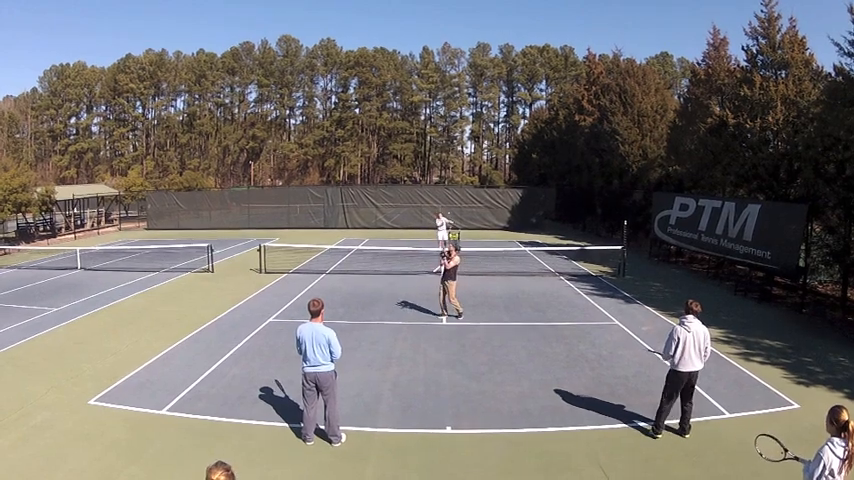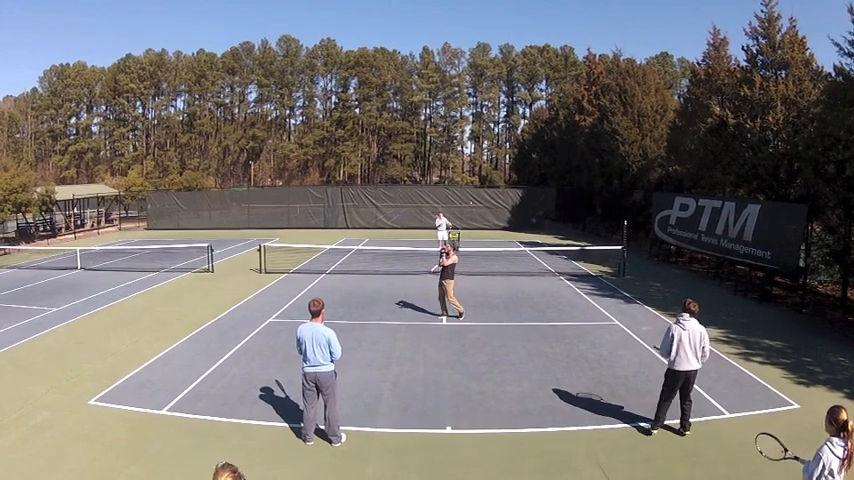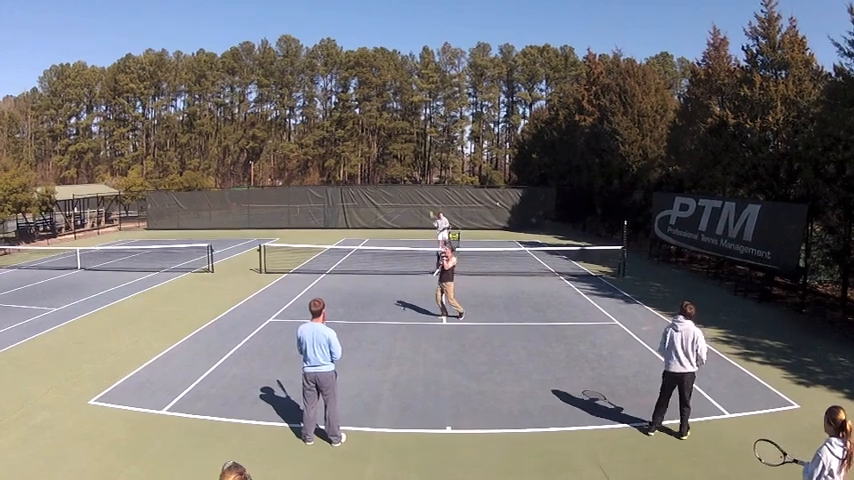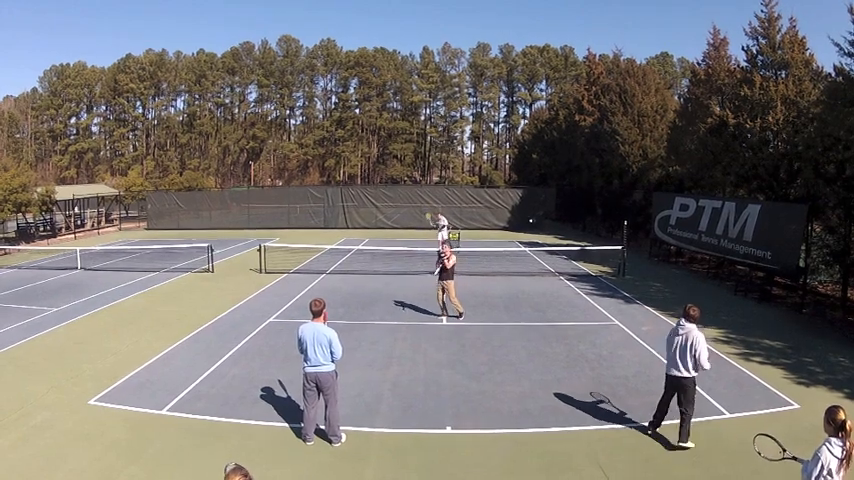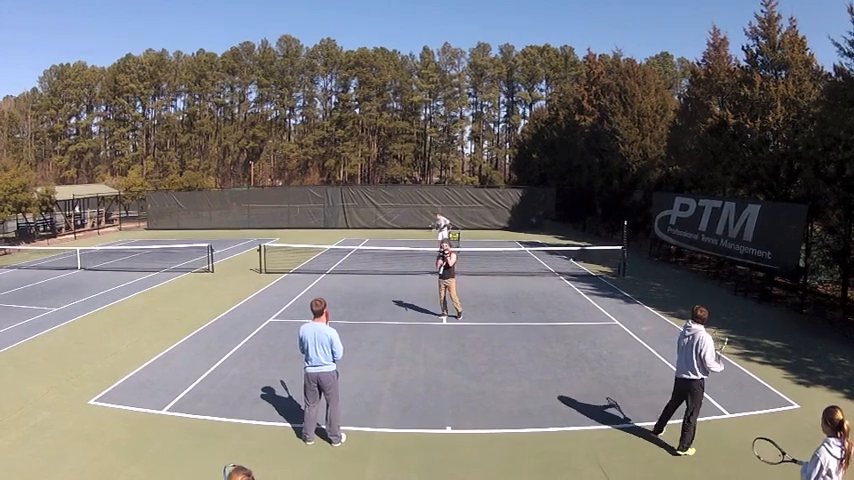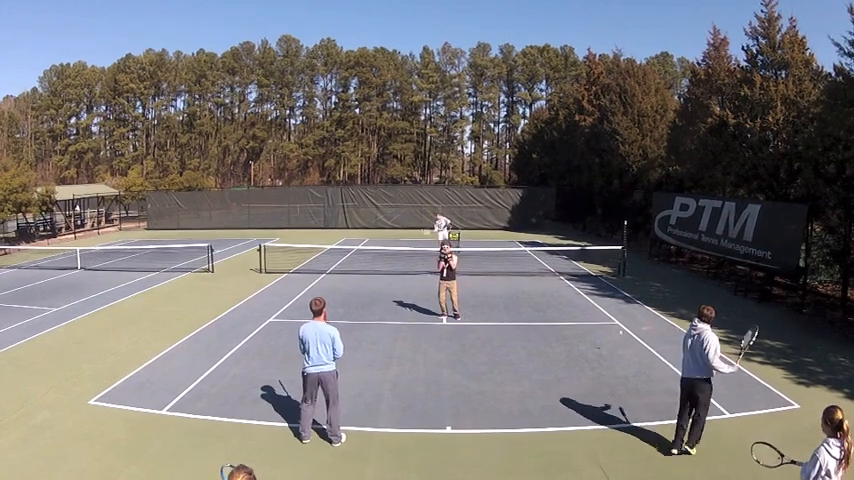
dt=0.2s
person 1, frame 1
left shoulder: (300, 330)
right shoulder: (328, 332)
left elbow: (299, 351)
right elbow: (337, 355)
left hip: (308, 372)
right hip: (326, 373)
left knee: (309, 405)
right knee: (331, 406)
left ankle: (308, 436)
right ankle: (335, 438)
person 1, frame 2
left shoulder: (301, 330)
right shoulder: (328, 332)
left elbow: (300, 351)
right elbow: (336, 356)
left hip: (308, 372)
right hip: (326, 373)
left knee: (309, 406)
right knee: (331, 406)
left ankle: (308, 436)
right ankle: (335, 438)
person 1, frame 3
left shoulder: (301, 330)
right shoulder: (329, 332)
left elbow: (300, 350)
right elbow: (336, 356)
left hip: (308, 372)
right hip: (326, 373)
left knee: (309, 406)
right knee: (331, 406)
left ankle: (308, 436)
right ankle: (335, 438)
person 1, frame 4
left shoulder: (302, 329)
right shoulder: (329, 332)
left elbow: (301, 350)
right elbow: (337, 356)
left hip: (309, 372)
right hip: (327, 373)
left knee: (309, 406)
right knee: (331, 406)
left ankle: (308, 436)
right ankle: (335, 438)
person 1, frame 5
left shoulder: (303, 329)
right shoulder: (331, 332)
left elbow: (302, 350)
right elbow: (338, 356)
left hip: (310, 372)
right hip: (328, 373)
left knee: (310, 406)
right knee: (332, 406)
left ankle: (308, 436)
right ankle: (335, 437)
person 1, frame 6
left shoulder: (303, 329)
right shoulder: (332, 331)
left elbow: (302, 351)
right elbow: (338, 353)
left hip: (310, 372)
right hip: (328, 372)
left knee: (307, 403)
right knee: (333, 405)
left ankle: (304, 434)
right ankle: (335, 437)
person 2, frame 1
left shoulder: (678, 329)
right shoulder: (704, 330)
left elbow: (667, 352)
right elbow: (707, 353)
left wrist: (665, 357)
left hip: (678, 370)
right hip: (694, 371)
left knee: (667, 400)
right knee: (687, 401)
left ankle: (658, 429)
right ankle: (685, 429)
person 2, frame 2
left shoulder: (673, 328)
right shoulder: (701, 330)
left elbow: (663, 351)
right elbow: (705, 353)
left wrist: (672, 356)
left hip: (675, 369)
right hip: (692, 370)
left knee: (665, 398)
right knee: (686, 399)
left ankle: (656, 425)
right ankle: (685, 427)
person 2, frame 3
left shoulder: (669, 329)
right shoulder: (696, 332)
left elbow: (661, 350)
right elbow: (702, 356)
right wrist: (697, 364)
left hip: (670, 371)
right hip: (688, 373)
left knee: (663, 399)
right knee: (685, 402)
left ankle: (653, 426)
right ankle: (684, 431)
person 2, frame 4
left shoulder: (673, 331)
right shoulder: (697, 336)
right elbow: (702, 362)
right wrist: (707, 366)
left hip: (671, 374)
right hip: (687, 378)
left knee: (664, 401)
right knee: (686, 409)
left ankle: (653, 426)
right ankle: (683, 440)
person 2, frame 5
left shoulder: (683, 334)
right shoulder: (705, 337)
right elbow: (709, 364)
right wrist: (721, 365)
left hip: (680, 378)
right hip: (695, 380)
left knee: (673, 404)
right knee: (691, 414)
left ankle: (658, 429)
right ankle: (684, 447)
person 2, frame 6
left shoulder: (689, 333)
right shoulder: (710, 337)
right elbow: (714, 363)
right wrist: (731, 368)
left hip: (686, 378)
right hip: (702, 381)
left knee: (684, 413)
right knee: (700, 414)
left ankle: (676, 445)
right ankle: (690, 444)
